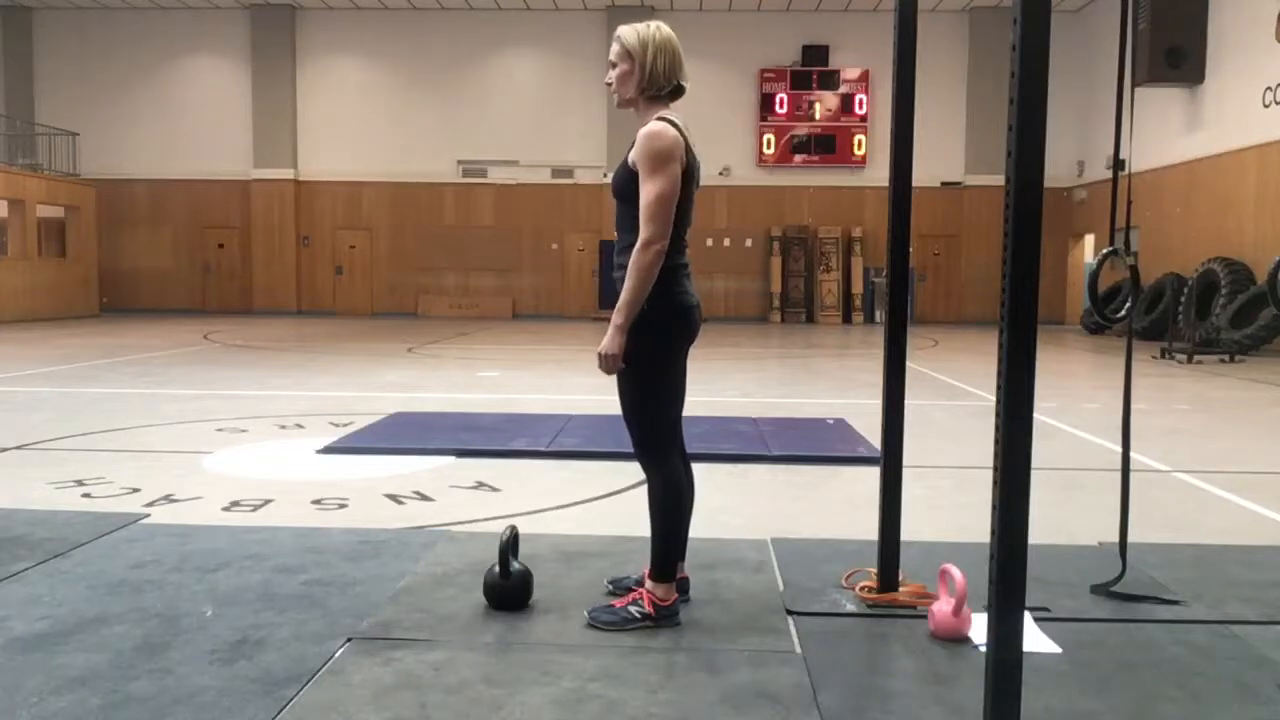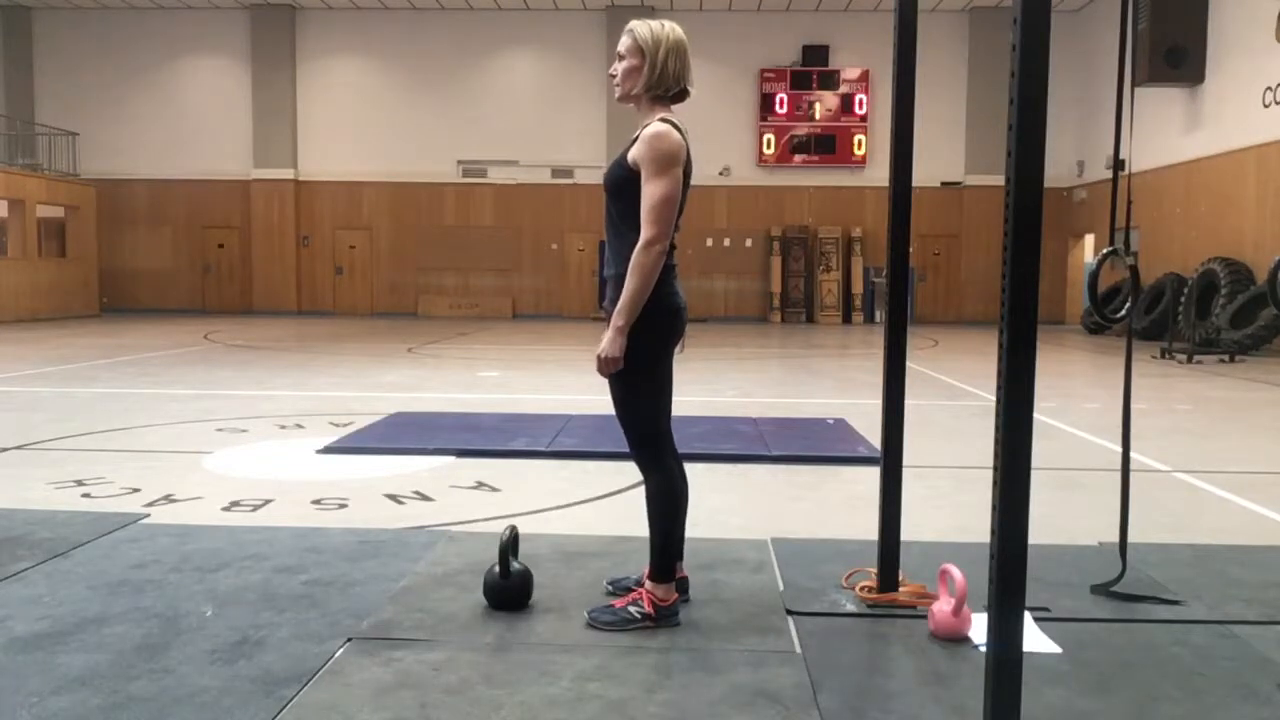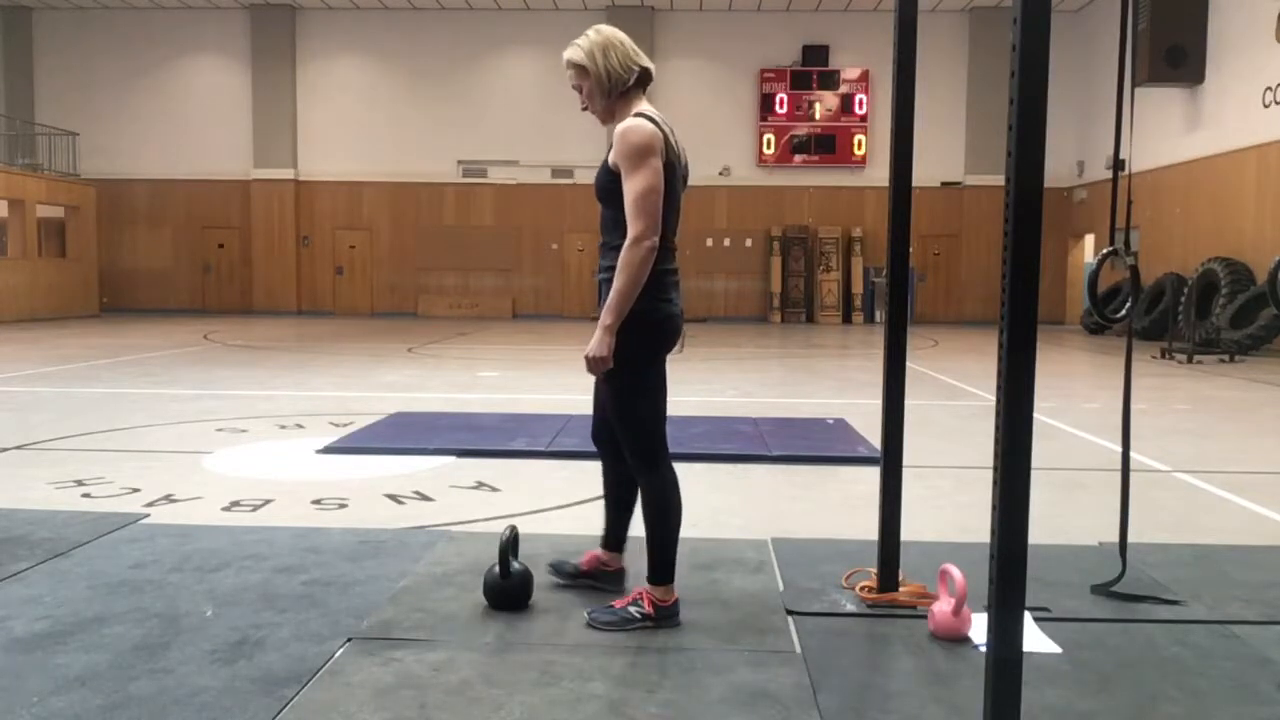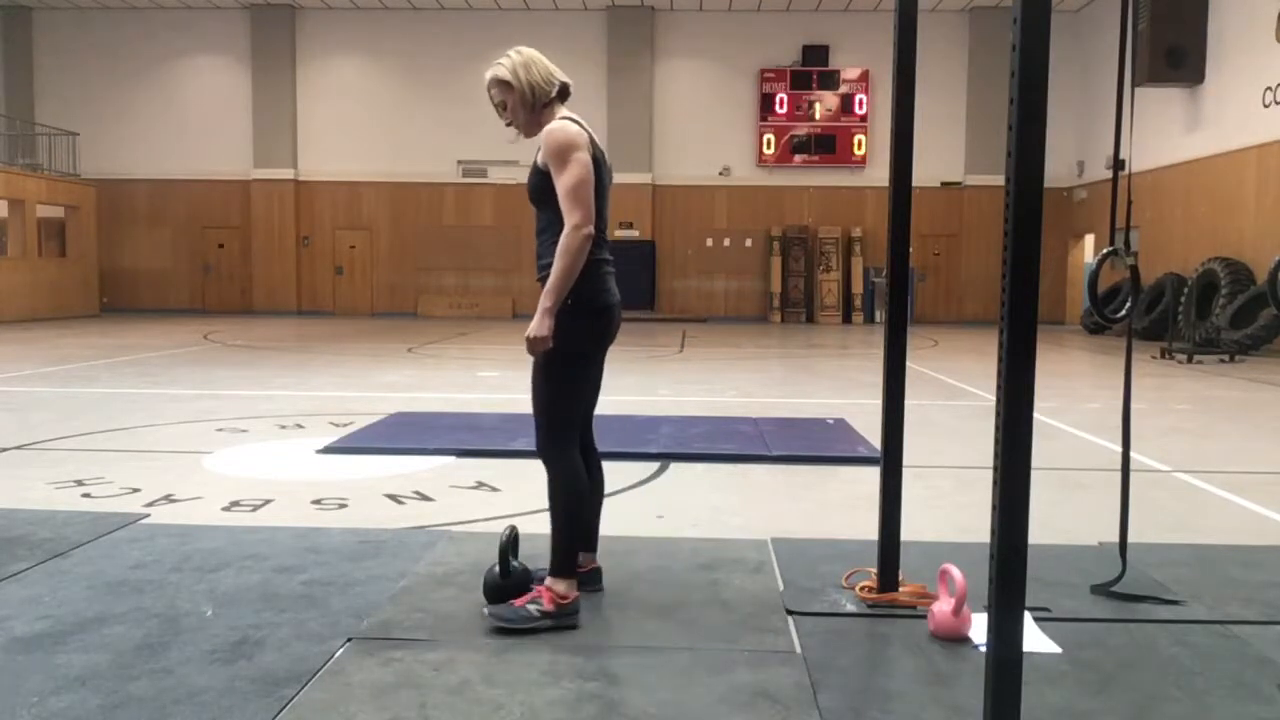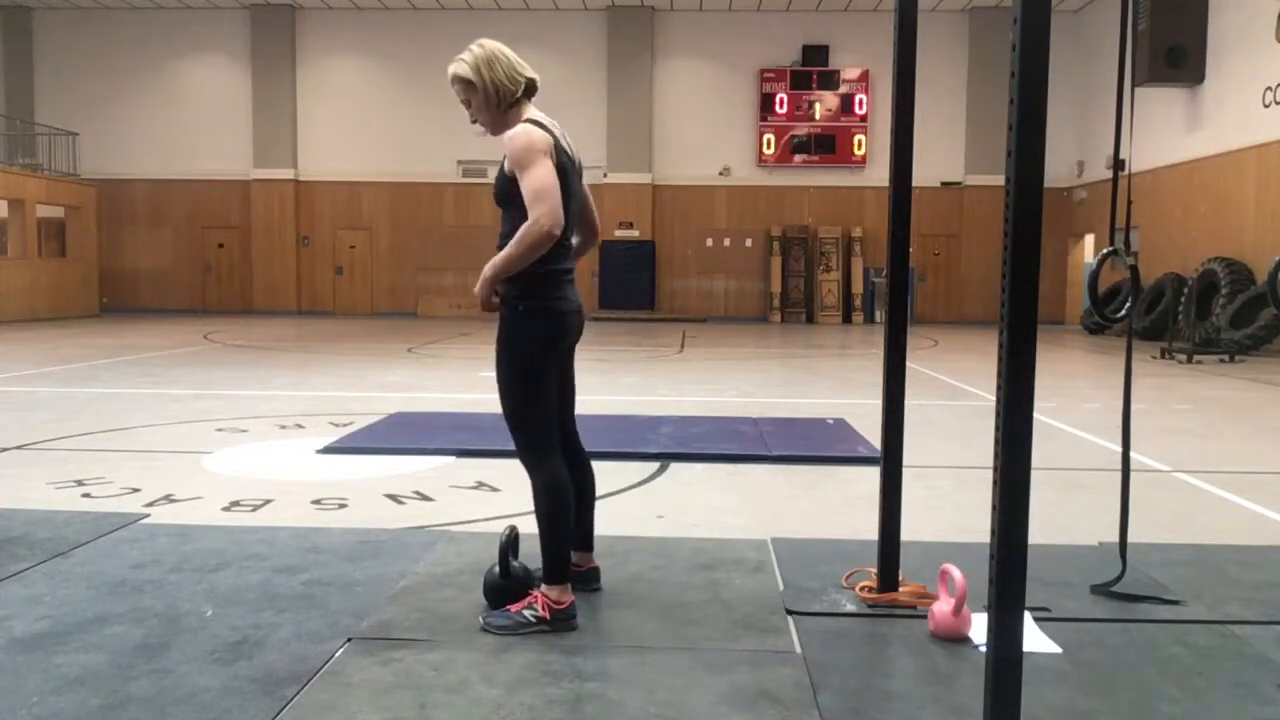
dt=1s
person 1, frame 1
left shoulder: (656, 135)
right shoulder: (665, 134)
left elbow: (651, 243)
left wrist: (618, 327)
left hip: (655, 313)
right hip: (667, 307)
left knee: (658, 452)
right knee: (666, 449)
left ankle: (661, 594)
right ankle: (669, 571)
person 1, frame 2
left shoulder: (660, 136)
right shoulder: (653, 133)
left elbow: (653, 242)
left wrist: (618, 327)
left hip: (644, 314)
right hip: (645, 310)
left knee: (652, 452)
right knee: (656, 449)
left ankle: (660, 596)
right ankle: (667, 572)
person 1, frame 3
left shoulder: (634, 131)
right shoulder: (652, 129)
left elbow: (642, 240)
left wrist: (607, 327)
left hip: (639, 314)
right hip: (645, 308)
left knee: (645, 452)
right knee: (611, 439)
left ankle: (660, 595)
right ankle: (609, 557)
person 1, frame 4
left shoulder: (560, 133)
right shoulder: (572, 136)
left elbow: (579, 228)
left wrist: (546, 311)
left hip: (578, 305)
right hip: (589, 302)
left knee: (557, 443)
right knee: (576, 438)
left ankle: (562, 590)
right ankle: (583, 559)
person 1, frame 5
left shoulder: (524, 137)
right shoulder: (551, 135)
left elbow: (545, 224)
right elbow: (589, 230)
left wrist: (491, 273)
left hip: (532, 312)
right hip: (559, 305)
left knee: (539, 451)
right knee: (563, 441)
left ankle: (556, 596)
right ankle: (581, 560)
